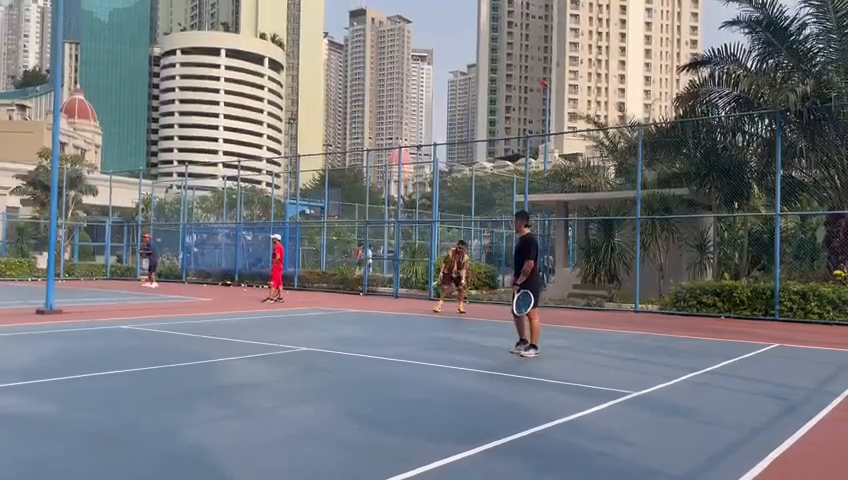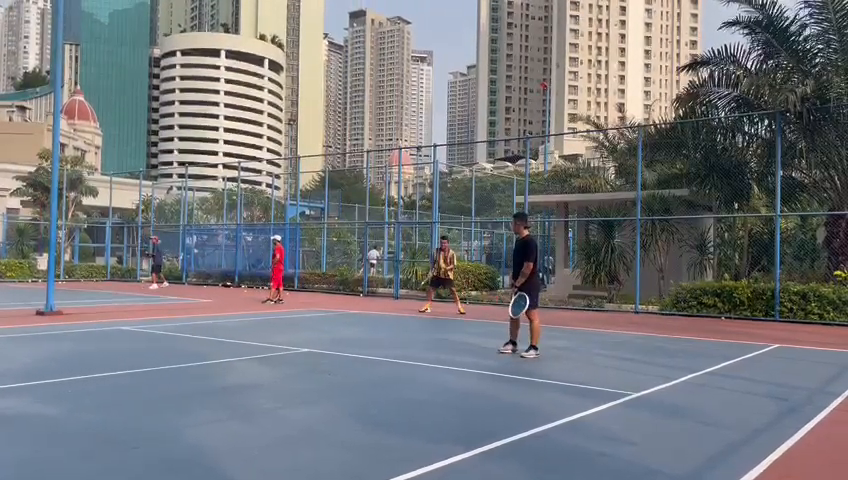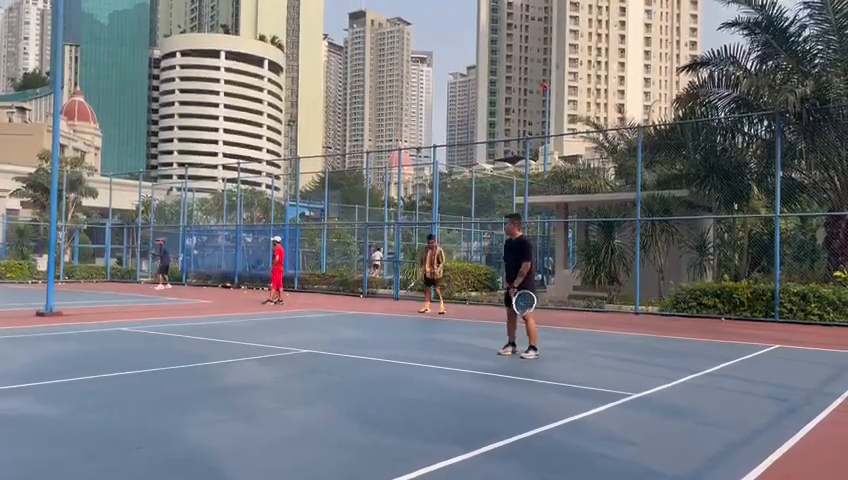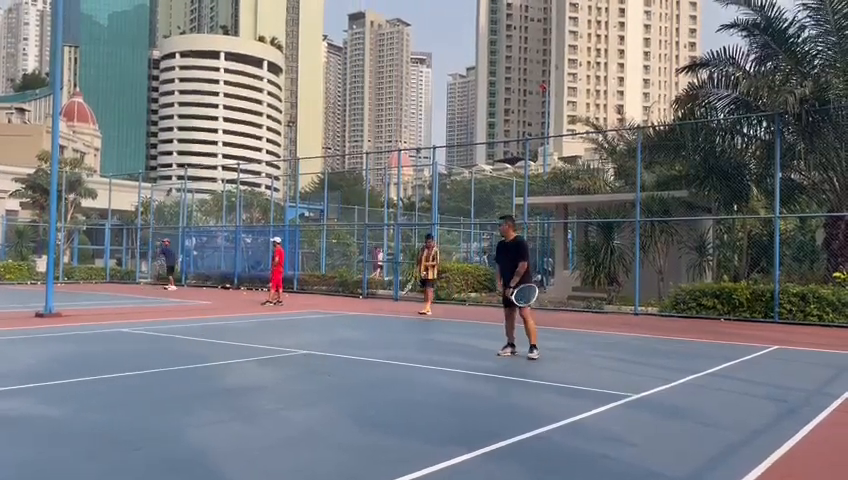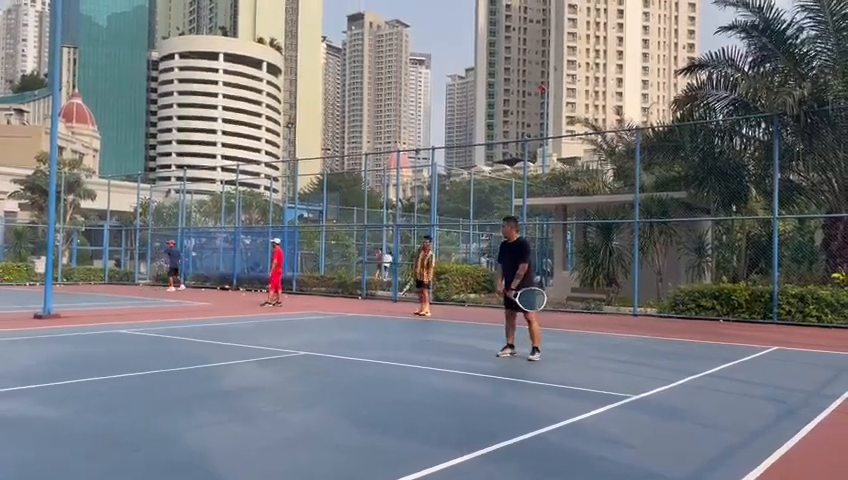
dt=0.3s
person 1, frame 1
left shoulder: (529, 240)
right shoulder: (521, 239)
left elbow: (529, 265)
left wrist: (518, 283)
right wrist: (516, 281)
left hip: (530, 284)
right hip: (521, 284)
left knee: (532, 314)
right knee: (516, 312)
left ankle: (534, 347)
right ankle: (523, 341)
person 1, frame 2
left shoulder: (529, 242)
right shoulder: (519, 241)
left elbow: (528, 267)
left wrist: (517, 284)
right wrist: (513, 281)
left hip: (529, 285)
right hip: (518, 285)
left knee: (532, 316)
left ankle: (534, 348)
right ankle: (512, 343)
person 1, frame 3
left shoulder: (524, 243)
right shoulder: (508, 243)
left elbow: (526, 266)
left wrist: (515, 285)
right wrist: (507, 282)
left hip: (523, 286)
right hip: (511, 286)
left knee: (527, 316)
right knee: (510, 315)
left ankle: (533, 348)
right ankle: (511, 344)
person 1, frame 4
left shoulder: (520, 243)
right shoulder: (500, 245)
left elbow: (522, 266)
right elbow: (499, 266)
left wrist: (512, 285)
right wrist: (500, 284)
left hip: (522, 285)
right hip: (508, 286)
left knee: (525, 315)
right knee: (508, 315)
left ankle: (534, 347)
right ankle: (510, 345)
person 1, frame 5
left shoulder: (523, 244)
right shoulder: (504, 245)
left elbow: (523, 268)
right elbow: (501, 266)
left wrist: (513, 287)
right wrist: (500, 284)
left hip: (524, 288)
right hip: (509, 288)
left knee: (530, 318)
right knee: (509, 316)
left ankle: (536, 350)
right ankle: (510, 346)
